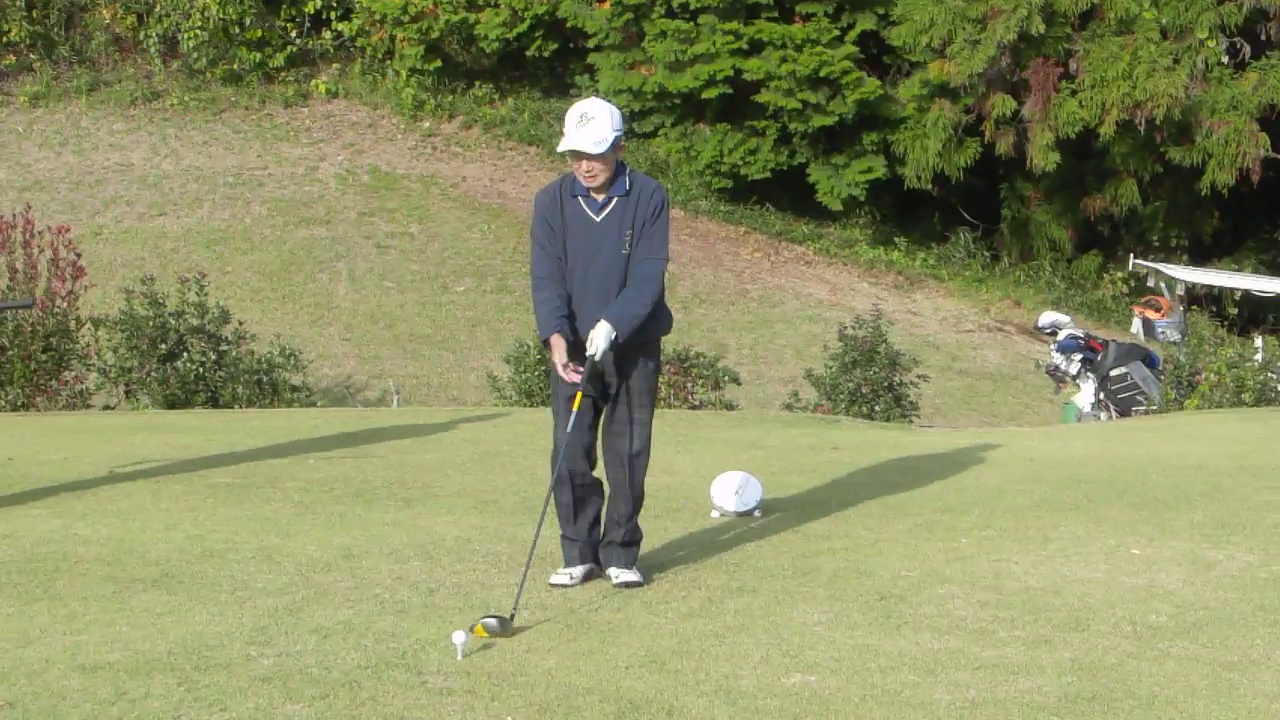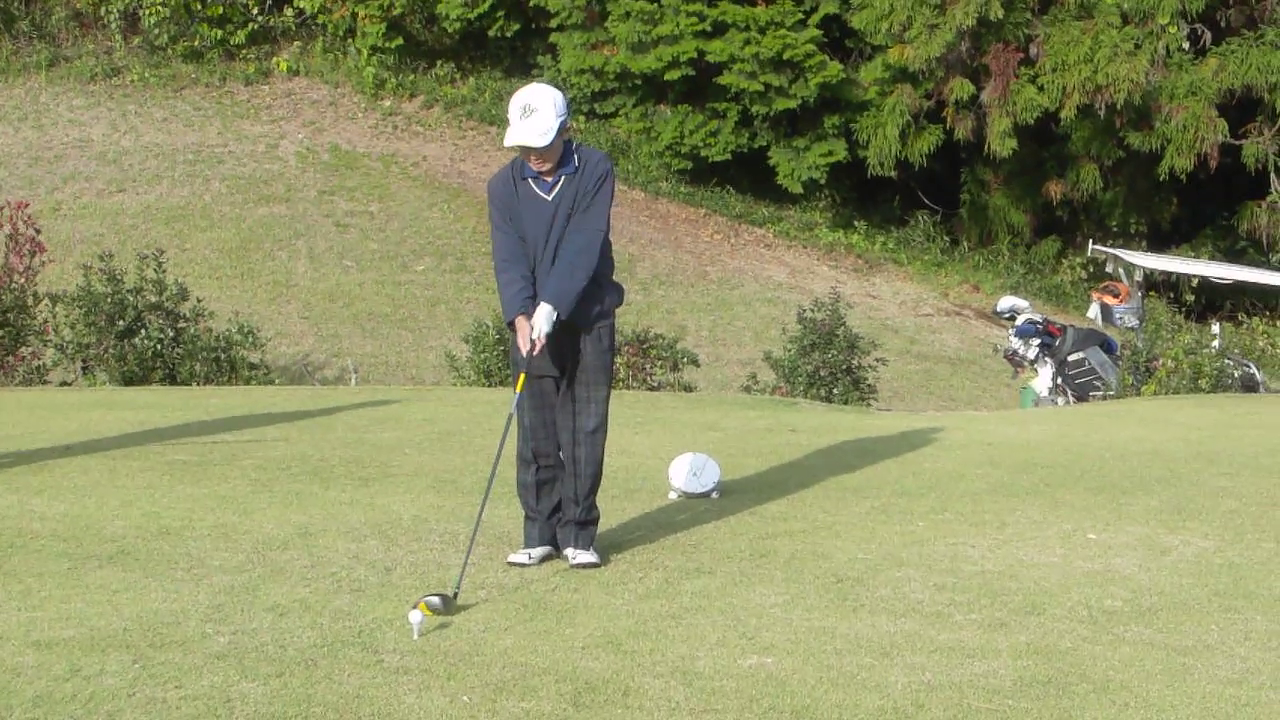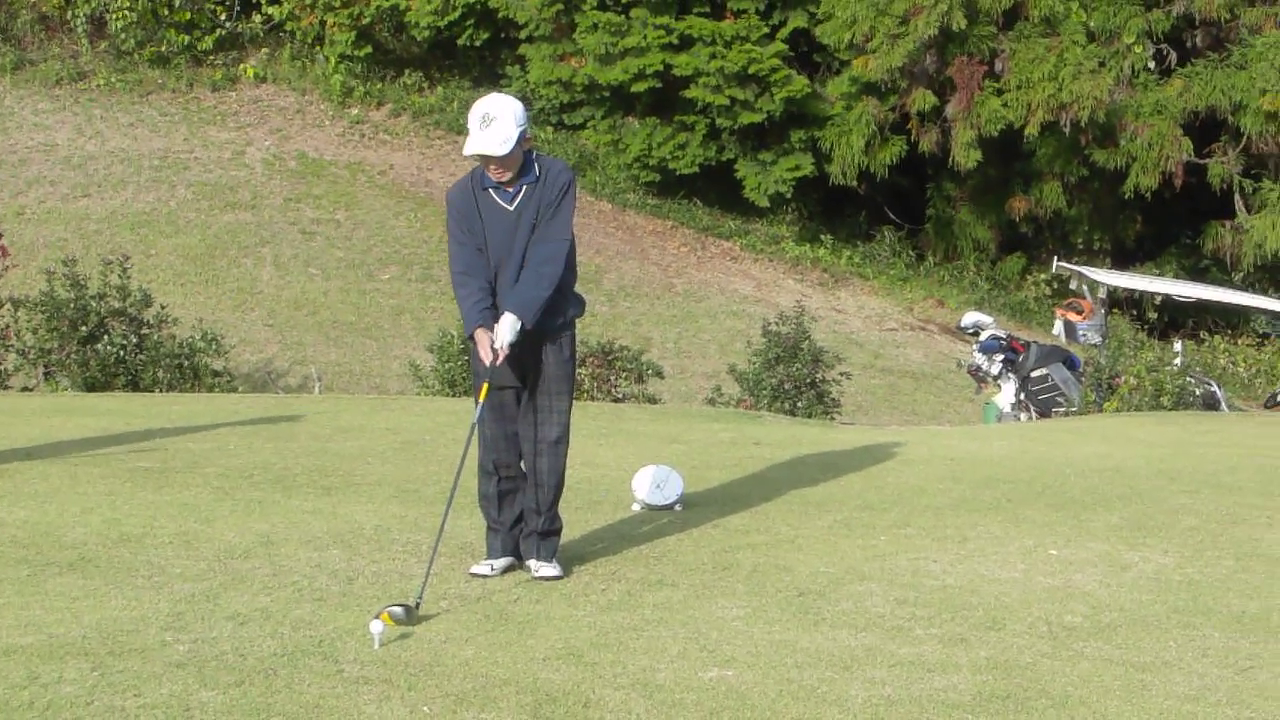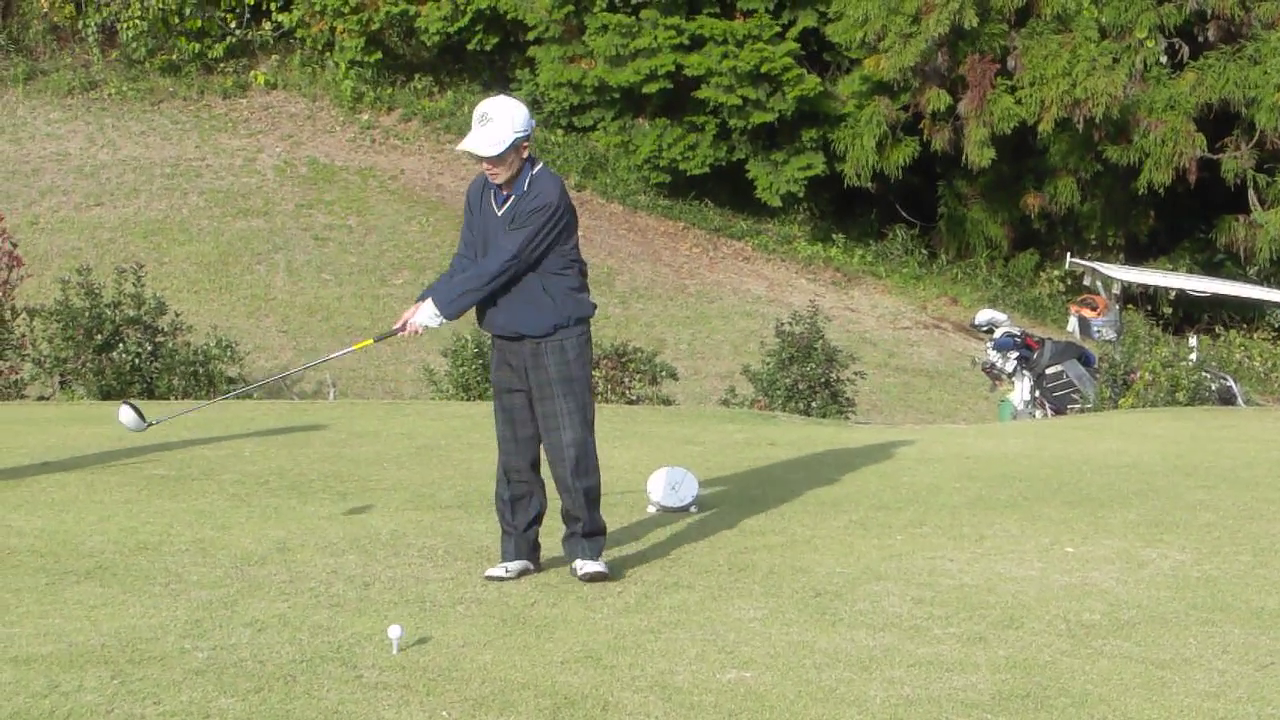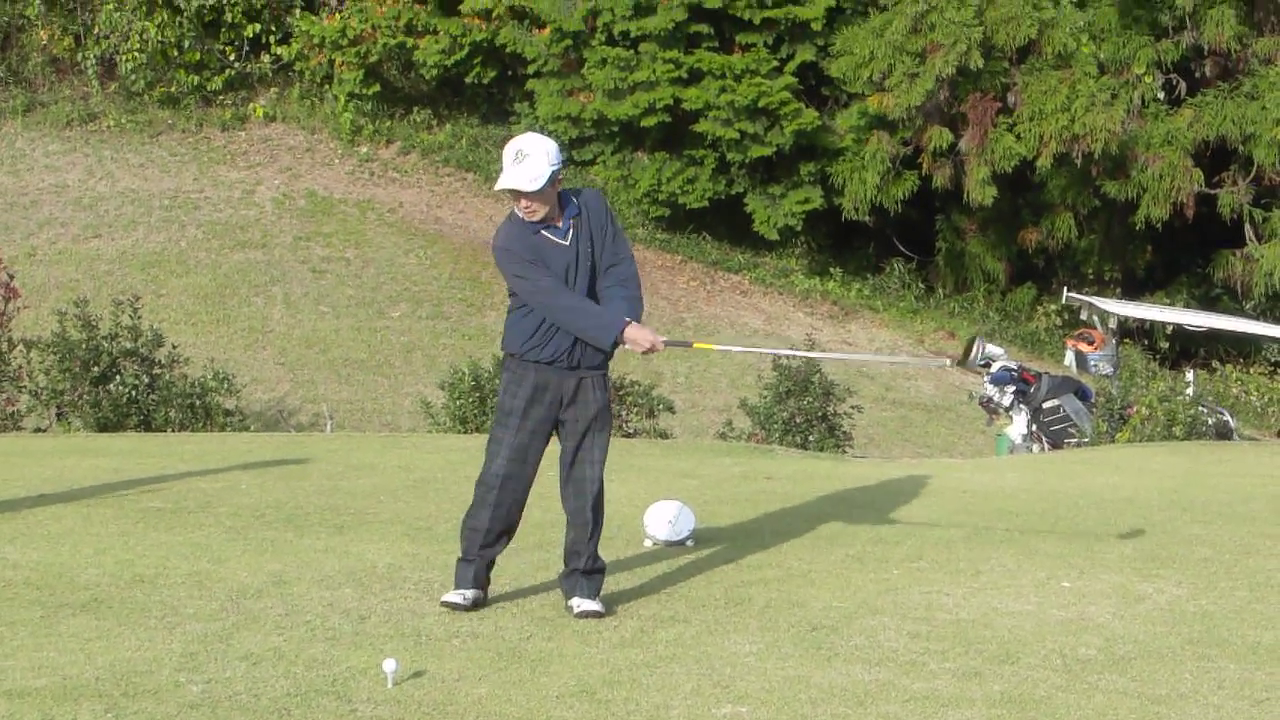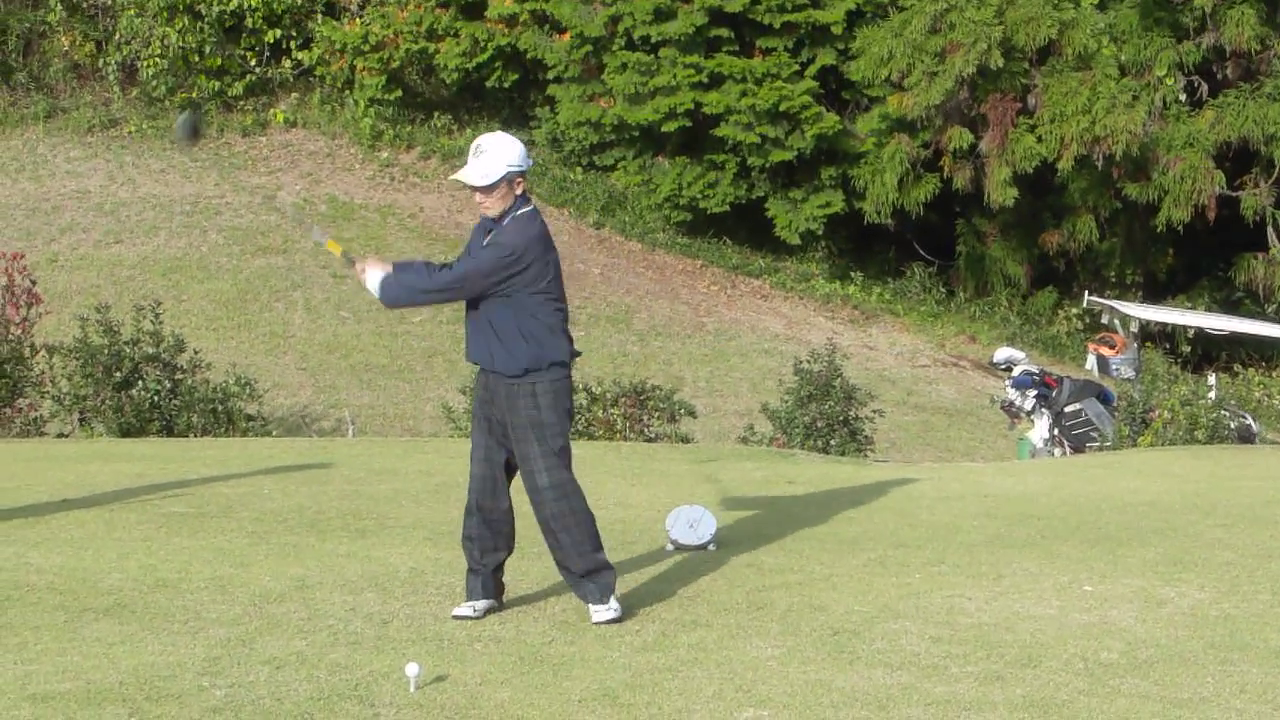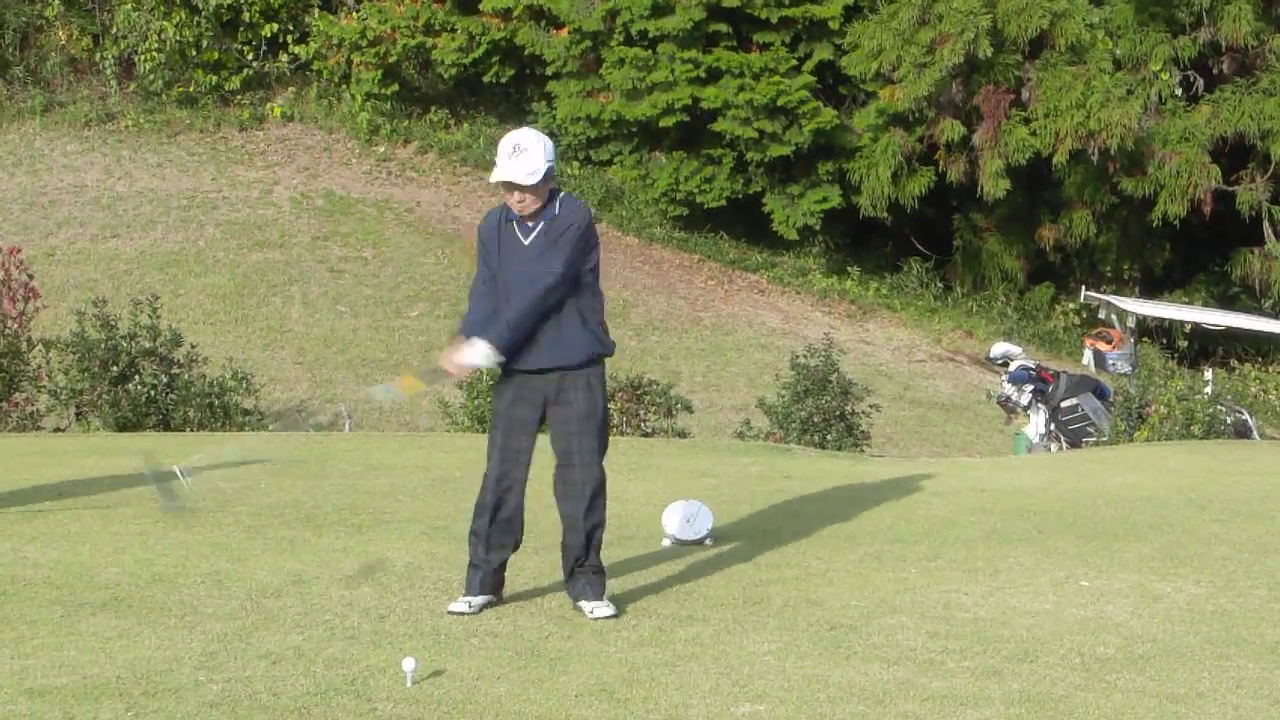
dt=0.7s
person 1, frame 1
left shoulder: (648, 197)
right shoulder: (551, 200)
left elbow: (649, 273)
right elbow: (546, 275)
left wrist: (612, 325)
right wrist: (555, 335)
left hip: (633, 344)
right hip: (574, 346)
left knee: (628, 454)
right knee: (572, 454)
left ankle: (621, 553)
right ankle: (580, 552)
person 1, frame 2
left shoulder: (595, 170)
right shoulder: (503, 185)
left elbow: (582, 248)
right elbow: (509, 258)
left wrist: (552, 308)
right wrist: (521, 317)
left hip: (588, 321)
right hip: (532, 324)
left knee: (584, 432)
right knee: (536, 434)
left ankle: (577, 533)
right ankle: (540, 533)
person 1, frame 3
left shoulder: (556, 179)
right shoulder: (463, 195)
left elbow: (548, 259)
right elbow: (466, 269)
left wrist: (514, 318)
right wrist: (480, 328)
left hip: (549, 332)
right hip: (491, 334)
left knee: (546, 443)
right knee: (497, 446)
left ankle: (540, 545)
right ankle: (502, 544)
person 1, frame 4
left shoulder: (547, 195)
right shoulder: (479, 192)
left elbow: (499, 266)
right elbow: (468, 260)
left wrist: (436, 309)
right wrist: (427, 299)
left hip: (558, 337)
right hip: (506, 339)
left knee: (570, 443)
right knee: (514, 450)
left ankle: (585, 546)
right ankle: (519, 549)
person 1, frame 5
left shoulder: (593, 208)
right shoulder: (510, 241)
left elbow: (621, 275)
right elbow: (557, 302)
left wrist: (626, 323)
right wrist: (624, 330)
left hip: (589, 370)
right hip: (530, 370)
left knee: (585, 482)
right knee: (502, 474)
left ankle: (582, 583)
right ankle: (471, 576)
person 1, frame 6
left shoulder: (521, 237)
right shoulder: (492, 226)
left elbow: (455, 285)
right elbow: (458, 271)
left wrist: (386, 284)
right wrist: (394, 271)
left hip: (536, 382)
right hip: (495, 379)
left knee: (550, 483)
right knee: (485, 485)
left ankle: (598, 589)
right ankle: (483, 587)
person 1, frame 7
left shoulder: (573, 219)
right shoulder: (493, 227)
left elbow: (536, 292)
right elbow: (489, 294)
left wrist: (485, 345)
right wrist: (469, 342)
left hip: (577, 375)
right hip: (519, 375)
left knee: (582, 481)
right knee: (501, 480)
left ankle: (586, 584)
right ankle: (484, 582)
